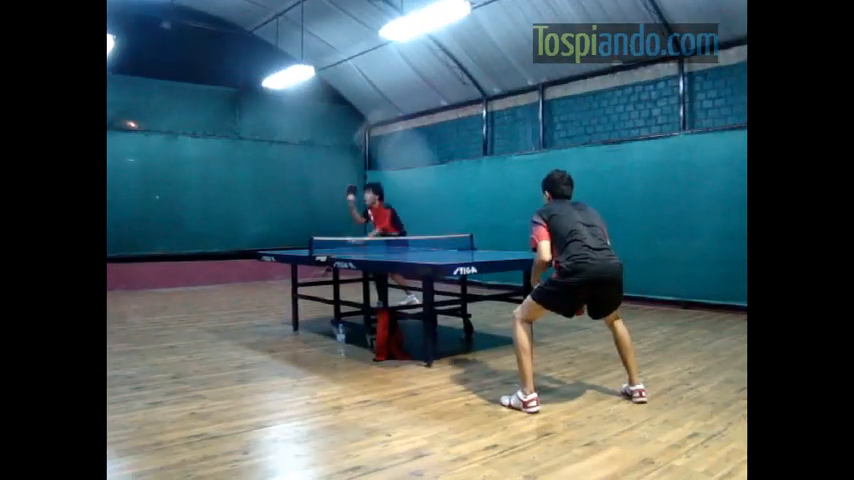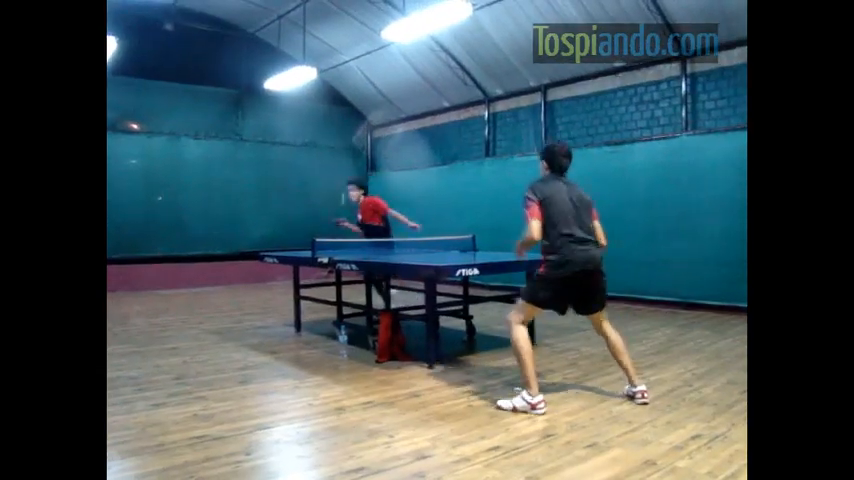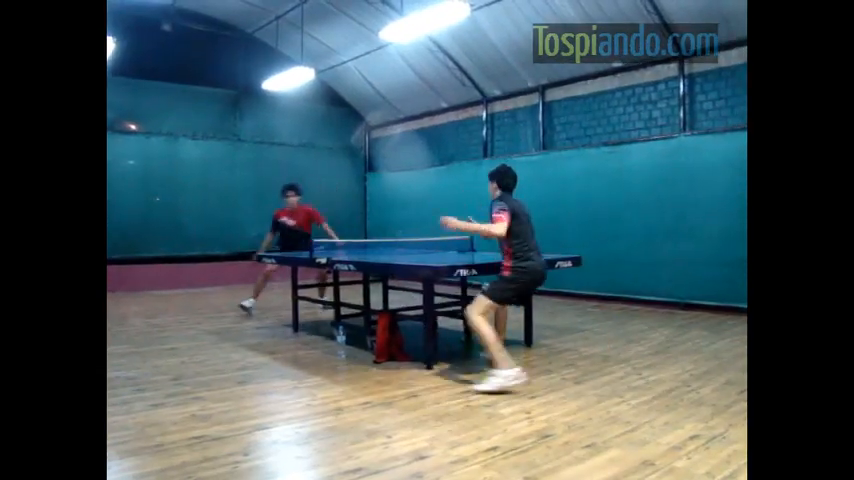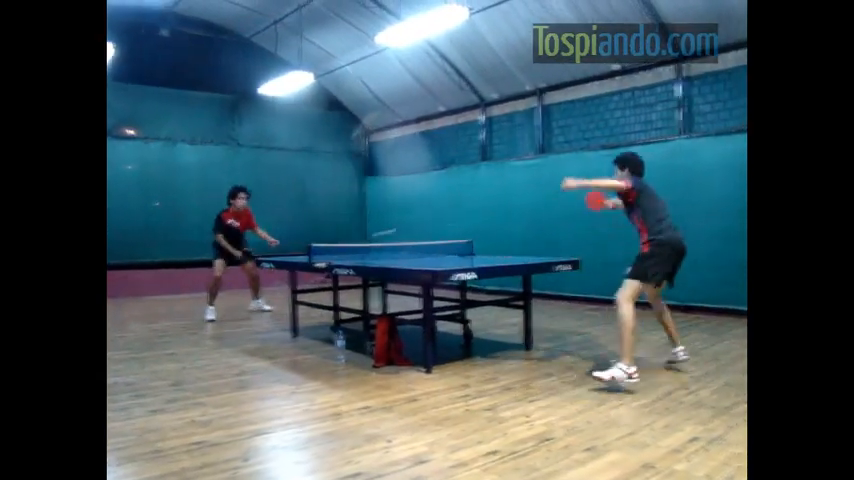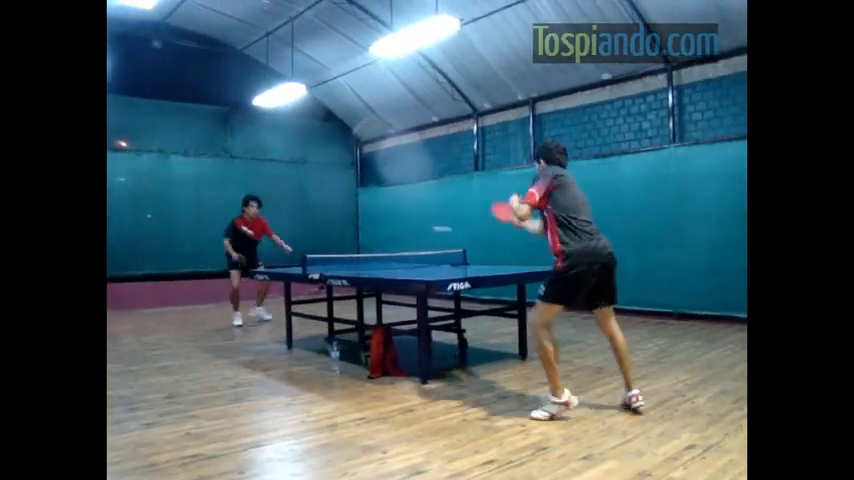
dt=1s
person 1, frame 1
left shoulder: (544, 213)
right shoulder: (590, 211)
left elbow: (544, 256)
left wrist: (535, 279)
right wrist: (585, 296)
left hip: (576, 271)
right hip: (612, 268)
left knee: (521, 317)
right knee: (614, 320)
left ankle: (527, 395)
right ankle: (636, 385)
person 1, frame 2
left shoulder: (538, 189)
right shoulder: (581, 194)
left elbow: (533, 235)
right elbow: (601, 241)
left wrist: (521, 247)
left hip: (559, 265)
right hip: (592, 264)
left knee: (516, 320)
right knee: (601, 325)
left ankle: (532, 396)
right ankle: (636, 386)
person 1, frame 3
left shoulder: (501, 204)
right shoulder: (518, 206)
left elbow: (499, 231)
left wrist: (460, 225)
right wrist: (478, 227)
left hip: (519, 270)
right hip: (536, 269)
left knee: (474, 313)
right knee: (498, 302)
left ankle: (506, 370)
right ankle: (499, 358)
person 1, frame 4
left shoulder: (633, 184)
right shoulder: (642, 191)
left elbow: (616, 184)
right elbow: (620, 203)
left wrist: (578, 183)
right wrist: (607, 202)
left hip: (659, 245)
right hip: (674, 244)
left knee: (625, 299)
right knee: (654, 297)
left ankle: (626, 367)
right ankle: (677, 348)
person 1, frame 5
left shoulder: (547, 175)
right shoulder: (568, 183)
left elbow: (523, 213)
left wrist: (515, 204)
right wrist: (526, 224)
left hip: (576, 259)
right hip: (603, 254)
left knee: (539, 323)
right knee: (608, 325)
left ankle: (560, 395)
right ankle: (632, 393)
person 2, frame 1
left shoulder: (384, 210)
right shoulder: (370, 209)
left elbow: (378, 231)
right elbow: (361, 220)
right wrist: (351, 205)
left ankle: (411, 296)
person 2, frame 2
left shoulder: (372, 202)
right shoulder: (360, 209)
left elbow: (390, 212)
right elbow: (361, 231)
left wrist: (408, 223)
right wrist: (348, 226)
person 2, frame 3
left shoulder: (308, 210)
right shoulder: (279, 214)
left elbow: (323, 223)
right elbow: (271, 234)
left wrist: (335, 238)
right wrist: (261, 250)
left hip: (304, 248)
right hip: (285, 249)
left knee: (322, 272)
right knee: (268, 271)
left ankle: (322, 299)
right ankle: (251, 301)
person 2, frame 4
left shoulder: (247, 213)
right shoulder: (222, 216)
left elbow: (255, 228)
right elbow: (218, 237)
left wrist: (269, 239)
right wrist: (233, 251)
left hip: (240, 248)
right hip: (223, 250)
left knee: (254, 274)
right knee: (217, 276)
left ankle: (256, 302)
right ankle: (210, 308)
person 2, frame 5
left shoulder: (261, 222)
right shoulder: (236, 223)
left elbow: (272, 235)
right elbow: (226, 241)
left wrist: (284, 245)
right wrist: (232, 253)
left hip: (251, 257)
right hip: (236, 258)
left knee: (265, 282)
right knee: (235, 286)
left ankle: (258, 309)
right ankle: (237, 314)
